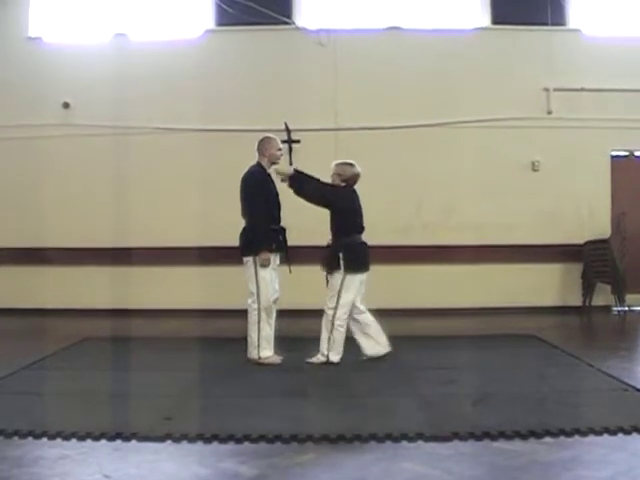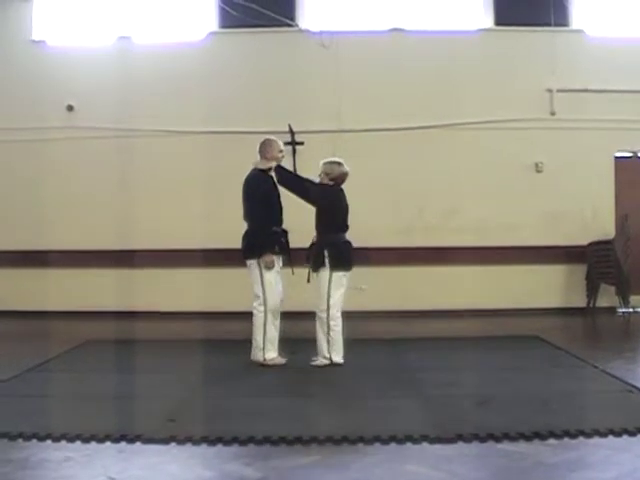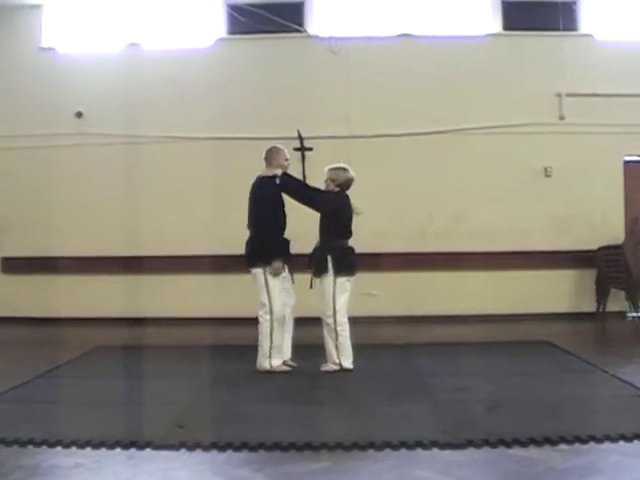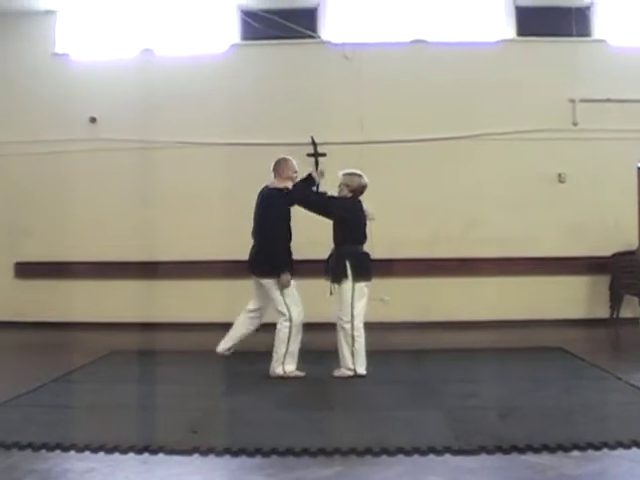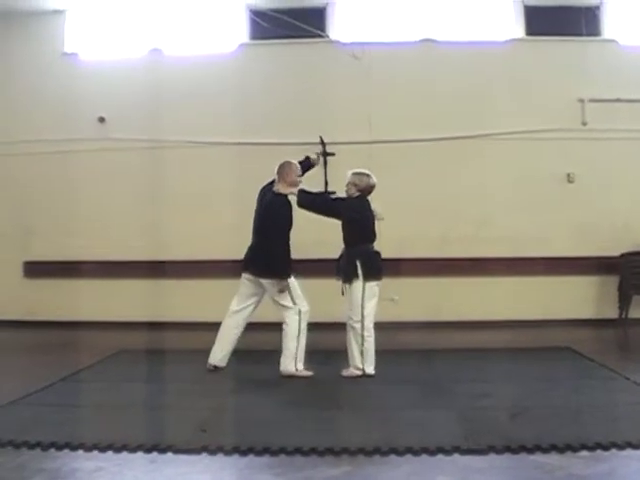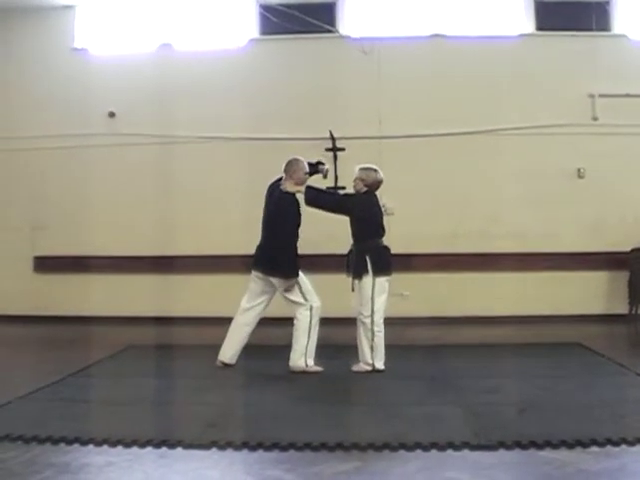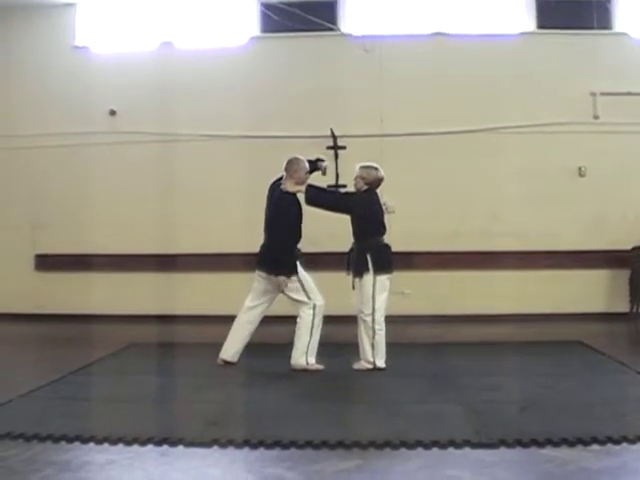
dt=0.3s
person 1, frame 1
left shoulder: (263, 176)
right shoulder: (254, 177)
right elbow: (254, 217)
right wrist: (262, 249)
left hip: (267, 245)
right hip: (258, 248)
left knee: (269, 299)
right knee: (261, 300)
left ankle: (264, 349)
right ankle: (259, 352)
person 1, frame 2
left shoulder: (264, 178)
right shoulder: (257, 179)
right elbow: (256, 219)
right wrist: (266, 251)
left hip: (269, 247)
right hip: (261, 250)
left knee: (273, 301)
right knee: (267, 301)
left ankle: (269, 351)
right ankle: (263, 353)
person 1, frame 3
left shoulder: (265, 183)
right shoulder: (266, 186)
right elbow: (266, 225)
left wrist: (277, 255)
right wrist: (275, 257)
left hip: (264, 253)
right hip: (264, 256)
left knee: (286, 303)
right knee: (274, 308)
left ankle: (281, 354)
right ankle: (268, 360)
person 1, frame 4
left shoulder: (269, 193)
right shoulder: (274, 198)
left elbow: (288, 198)
right elbow: (277, 236)
right wrist: (284, 270)
left hip: (261, 262)
right hip: (270, 265)
left knee: (257, 308)
right knee: (292, 314)
left ankle: (226, 346)
right ankle: (282, 367)
person 1, frame 5
left shoulder: (268, 190)
right shoulder: (281, 204)
left elbow: (290, 169)
right elbow: (281, 243)
left wrist: (308, 163)
right wrist: (284, 275)
left hip: (253, 263)
right hip: (270, 266)
left knee: (238, 310)
right knee: (297, 310)
left ankle: (216, 359)
right ankle: (291, 365)
person 1, frame 6
left shoulder: (275, 187)
right shoulder: (288, 202)
left elbow: (299, 169)
right elbow: (288, 241)
left wrist: (318, 167)
right wrist: (292, 273)
left hip: (262, 261)
right hip: (278, 264)
left knee: (249, 308)
right knee: (309, 306)
left ankle: (226, 356)
right ankle: (301, 361)
person 1, frame 7
left shoulder: (277, 186)
right shoulder: (288, 201)
left elbow: (297, 167)
right elbow: (284, 236)
left wrist: (317, 164)
right wrist: (285, 272)
left hip: (267, 259)
right hip: (282, 261)
left knee: (253, 307)
right knee: (313, 304)
left ankle: (227, 354)
right ankle: (302, 359)
person 2, frame 1
left shoulder: (344, 196)
right shoulder: (345, 195)
left elbow: (317, 192)
right elbow: (321, 188)
left wrist: (291, 175)
right wrist: (293, 174)
left hip: (348, 259)
right hip: (353, 257)
left knee: (336, 309)
right knee: (354, 308)
left ankle: (329, 354)
right ankle: (378, 346)
person 2, frame 2
left shoulder: (331, 195)
right shoulder: (333, 194)
left elbow: (303, 187)
right elbow: (306, 186)
left wrist: (276, 169)
right wrist: (277, 171)
left hip: (332, 257)
right hip: (335, 255)
left knee: (328, 309)
right knee: (330, 308)
left ankle: (332, 355)
right ankle: (331, 353)
person 2, frame 3
left shoulder: (337, 201)
right shoulder: (337, 201)
left elbow: (306, 193)
right elbow: (310, 194)
left wrist: (280, 176)
right wrist: (280, 177)
left hip: (336, 262)
right hip: (335, 260)
left knee: (335, 314)
right knee: (332, 314)
left ankle: (342, 361)
right ankle: (338, 359)
person 2, frame 4
left shoulder: (349, 207)
right shoulder: (348, 207)
left elbow: (318, 202)
right elbow: (323, 202)
left wrist: (290, 188)
right wrist: (303, 183)
left hip: (352, 268)
right hip: (349, 266)
left knee: (351, 319)
right knee: (346, 319)
left ankle: (355, 367)
right ankle: (350, 365)
person 2, frame 5
left shoulder: (357, 206)
right shoulder: (357, 206)
left elbow: (327, 204)
right elbow: (330, 203)
left wrist: (296, 193)
right wrist: (299, 192)
left hip: (363, 267)
right hip: (359, 266)
left knee: (361, 319)
right knee: (355, 319)
left ankle: (364, 366)
right ankle: (359, 365)
person 2, frame 6
left shoulder: (365, 202)
right shoulder: (364, 202)
left elbow: (333, 202)
right elbow: (337, 199)
left wrist: (303, 190)
right wrist: (305, 190)
left hip: (372, 263)
right hip: (368, 261)
left knee: (371, 314)
right knee: (365, 314)
left ankle: (375, 362)
right ankle: (369, 360)
person 2, frame 7
left shoulder: (365, 200)
right shoulder: (366, 200)
left elbow: (333, 201)
right elbow: (337, 198)
left wrist: (303, 189)
right wrist: (305, 189)
left hip: (373, 261)
right hip: (369, 259)
left knee: (372, 313)
right knee: (366, 312)
left ankle: (375, 360)
right ankle: (370, 358)
